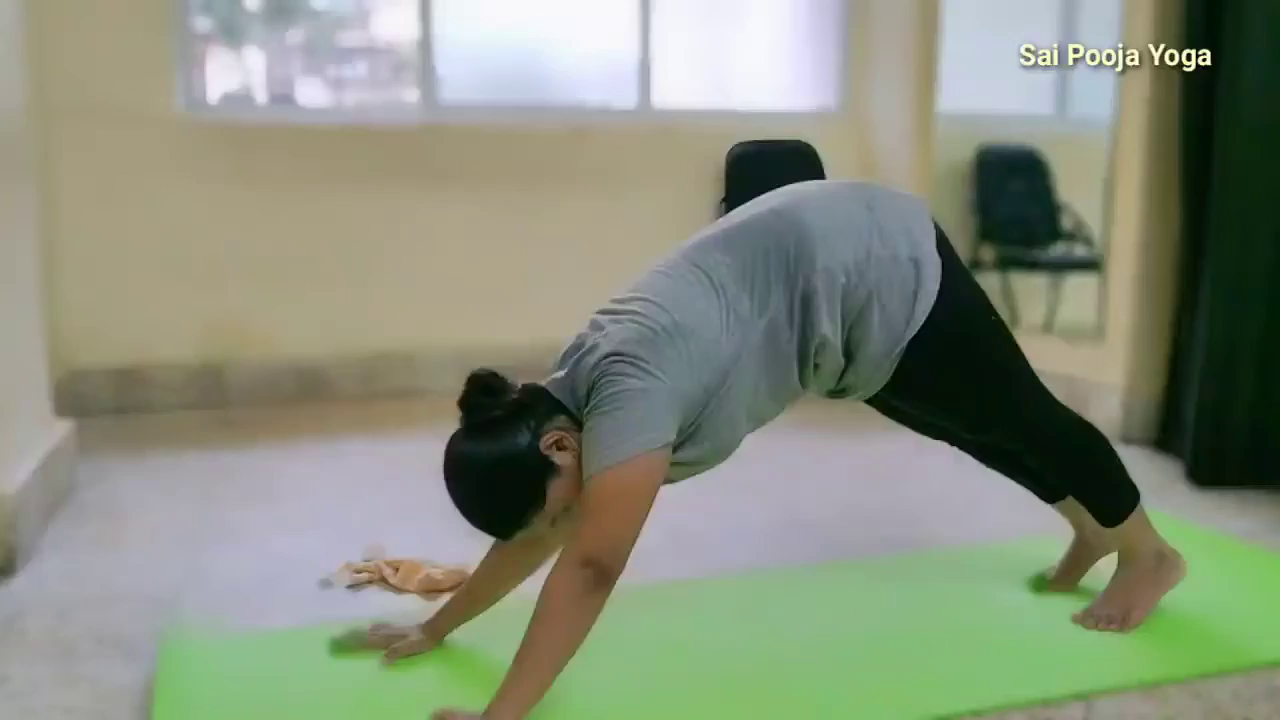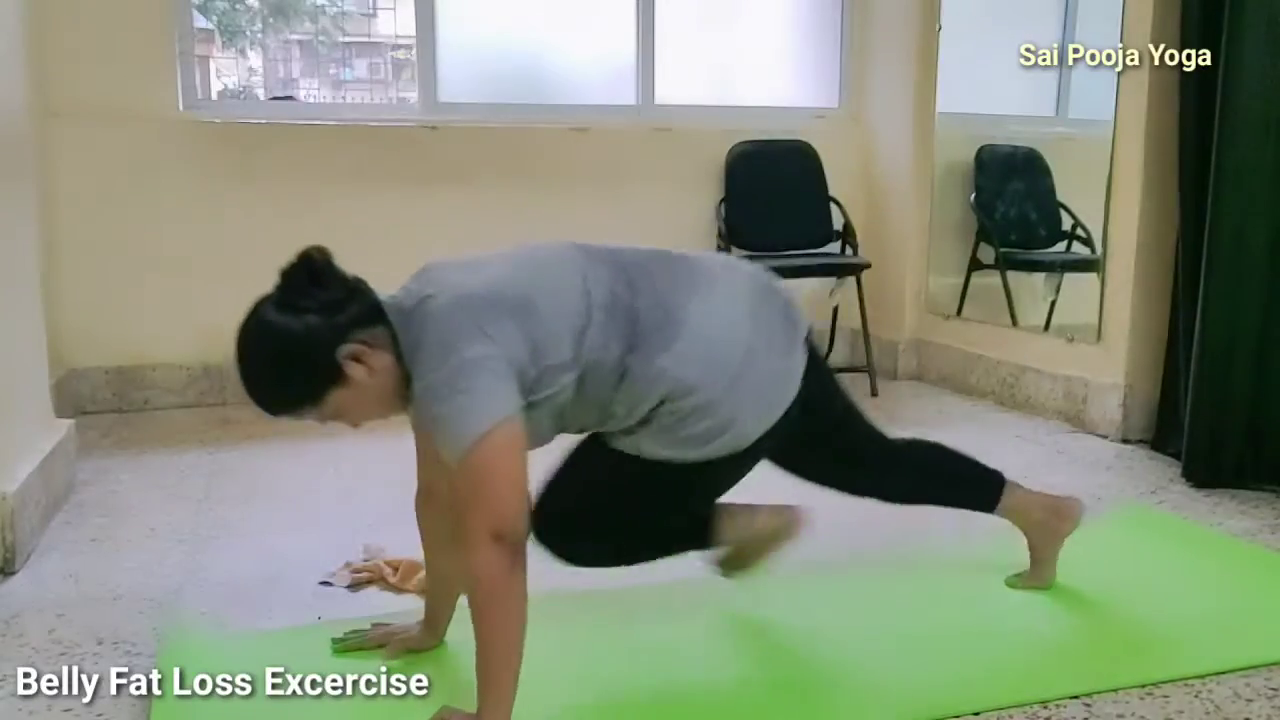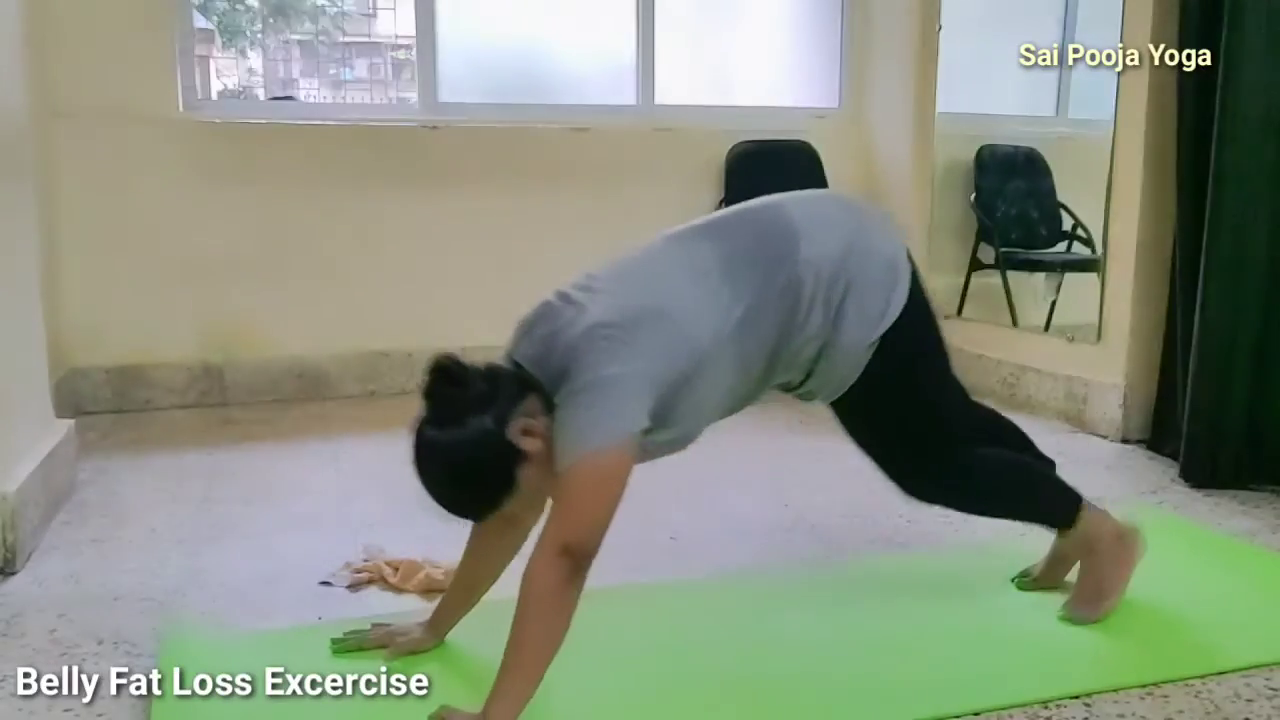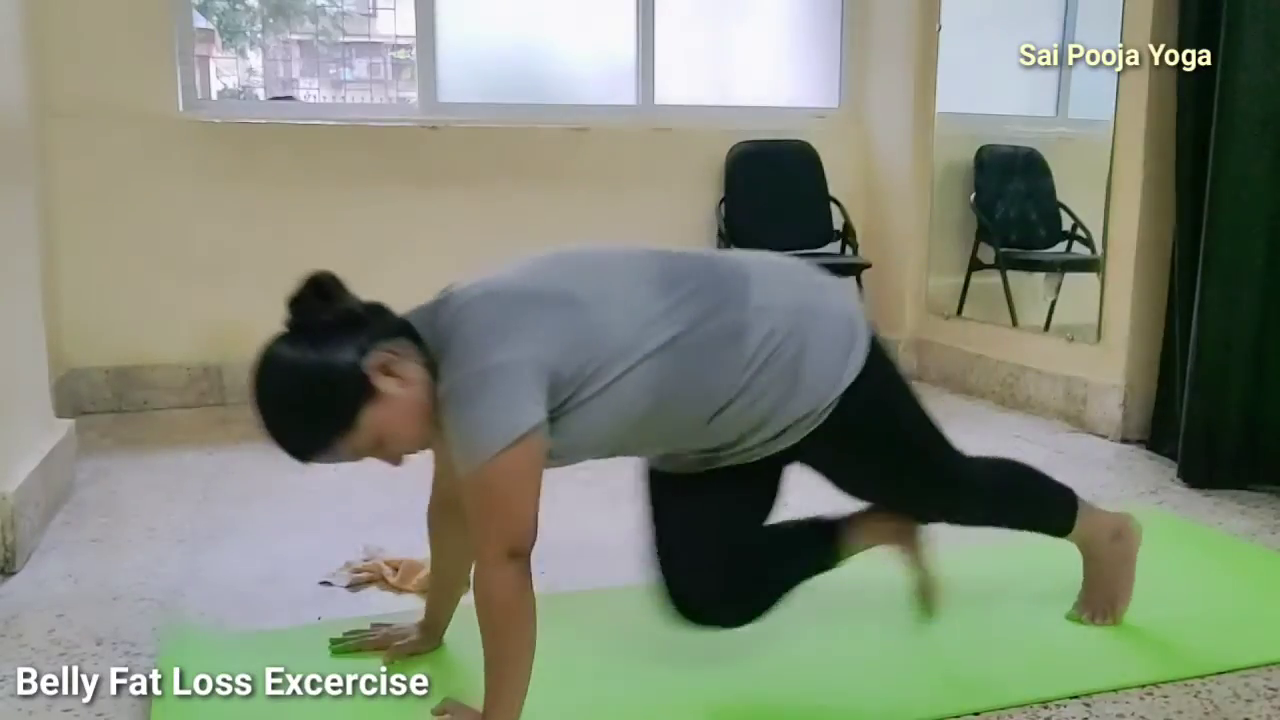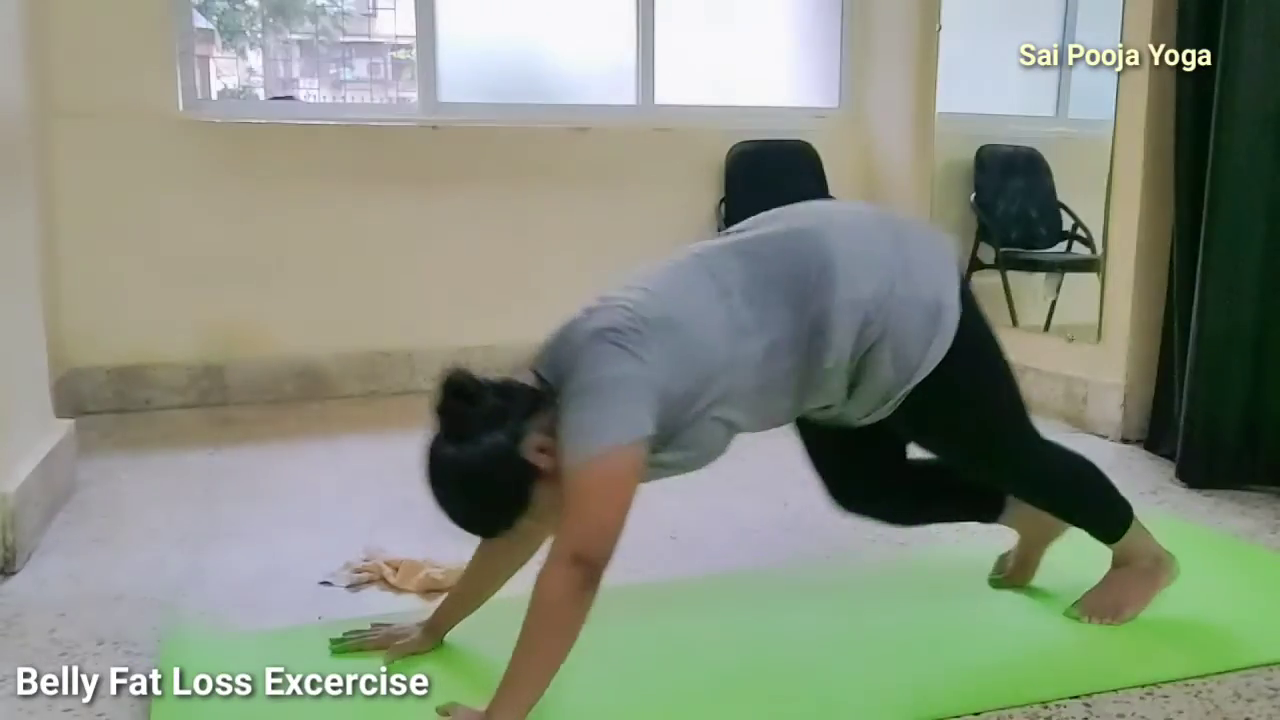
dt=1s
person 1, frame 1
left shoulder: (628, 396)
right shoulder: (562, 404)
left elbow: (589, 568)
right elbow: (538, 535)
right wrist: (436, 627)
left hip: (881, 269)
right hip: (823, 250)
left knee: (1019, 415)
right knee: (966, 423)
left ankle: (1149, 555)
right ankle: (1095, 527)
person 1, frame 2
left shoulder: (452, 363)
right shoulder: (418, 317)
left elbow: (494, 543)
right elbow: (442, 493)
right wrist: (431, 624)
left hip: (716, 386)
right hip: (742, 320)
left knee: (568, 528)
right knee: (867, 460)
left ankle: (741, 524)
right ankle: (1043, 511)
person 1, frame 3
left shoulder: (599, 386)
right shoulder: (524, 383)
left elbow: (563, 558)
right elbow: (507, 510)
right wrist: (434, 625)
left hip: (847, 281)
right hip: (798, 261)
left knee: (935, 462)
right knee: (946, 424)
left ankle: (1106, 536)
right ankle: (1071, 532)
person 1, frame 4
left shoulder: (481, 364)
right shoulder: (434, 352)
left elbow: (504, 557)
right elbow: (455, 503)
right wrist: (429, 628)
left hip: (796, 357)
right hip: (705, 406)
left knee: (942, 482)
right knee: (708, 597)
left ankle: (1101, 532)
right ankle: (878, 529)
person 1, frame 5
left shoulder: (605, 395)
right shoulder: (547, 400)
left elbow: (577, 570)
right elbow: (520, 523)
right wrist: (432, 628)
left hip: (897, 297)
right hip: (835, 280)
left knee: (1006, 451)
right knee: (865, 490)
left ankle: (1142, 554)
right ankle: (1029, 517)
